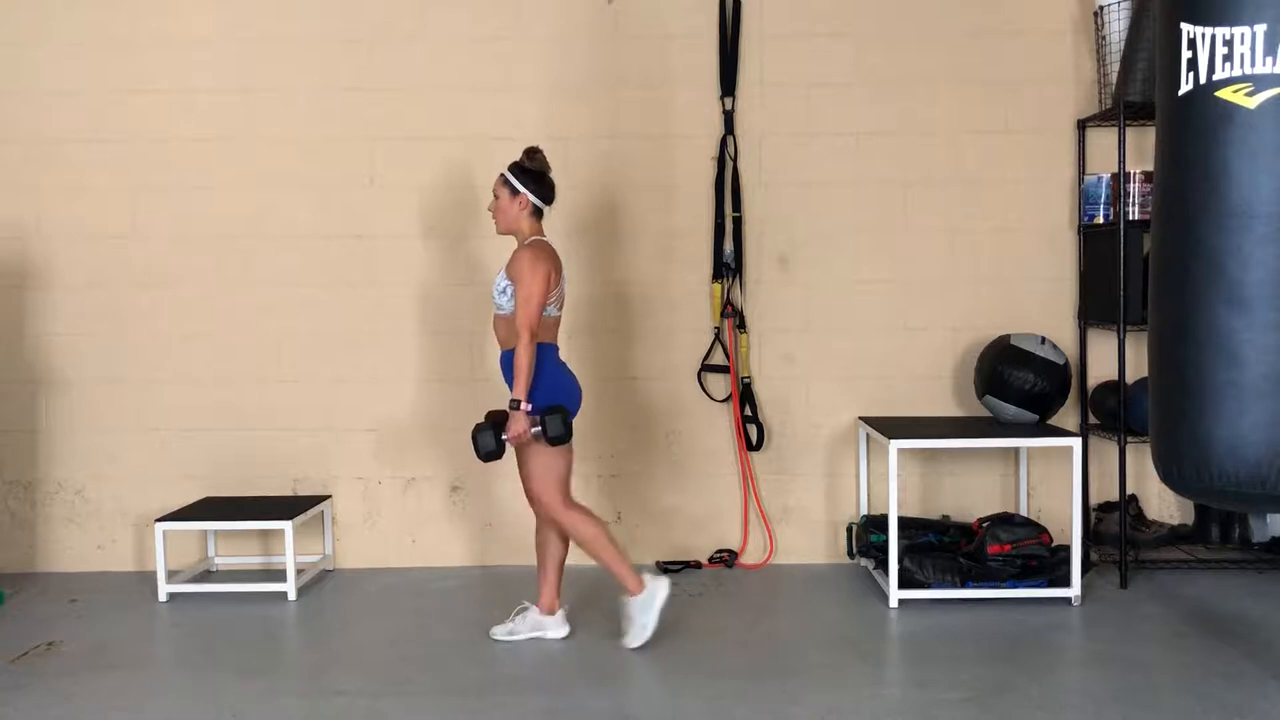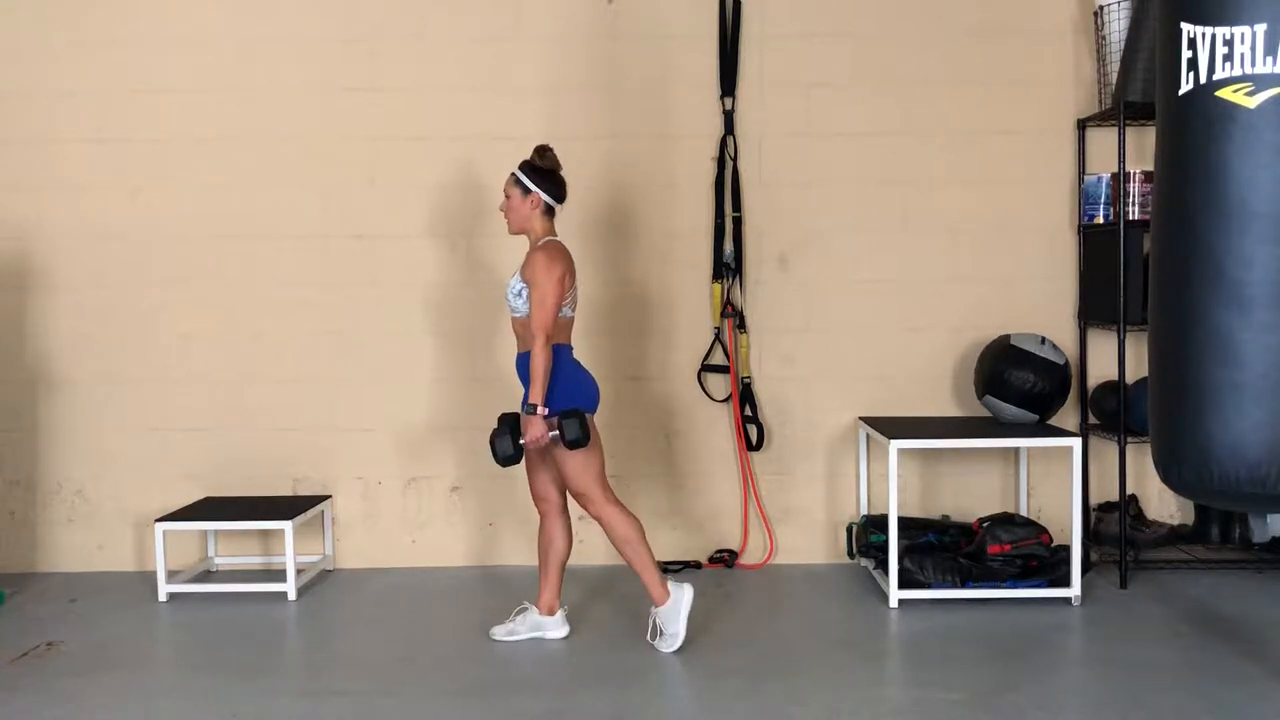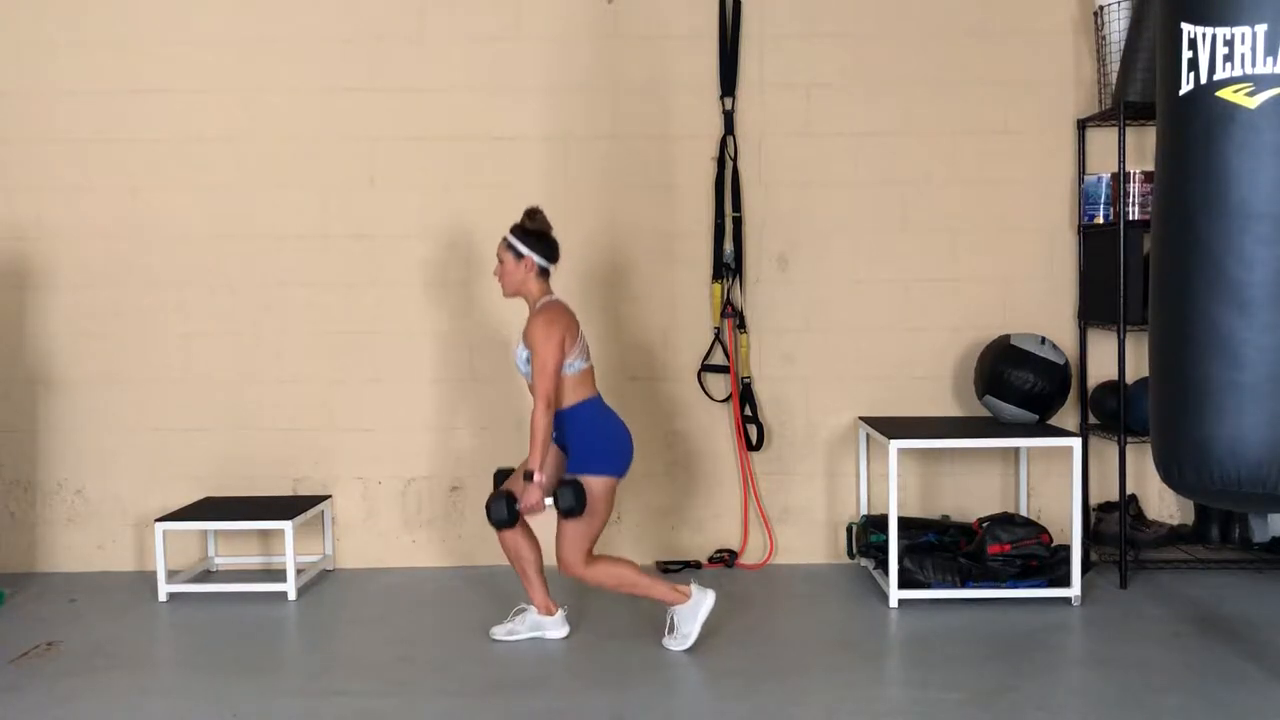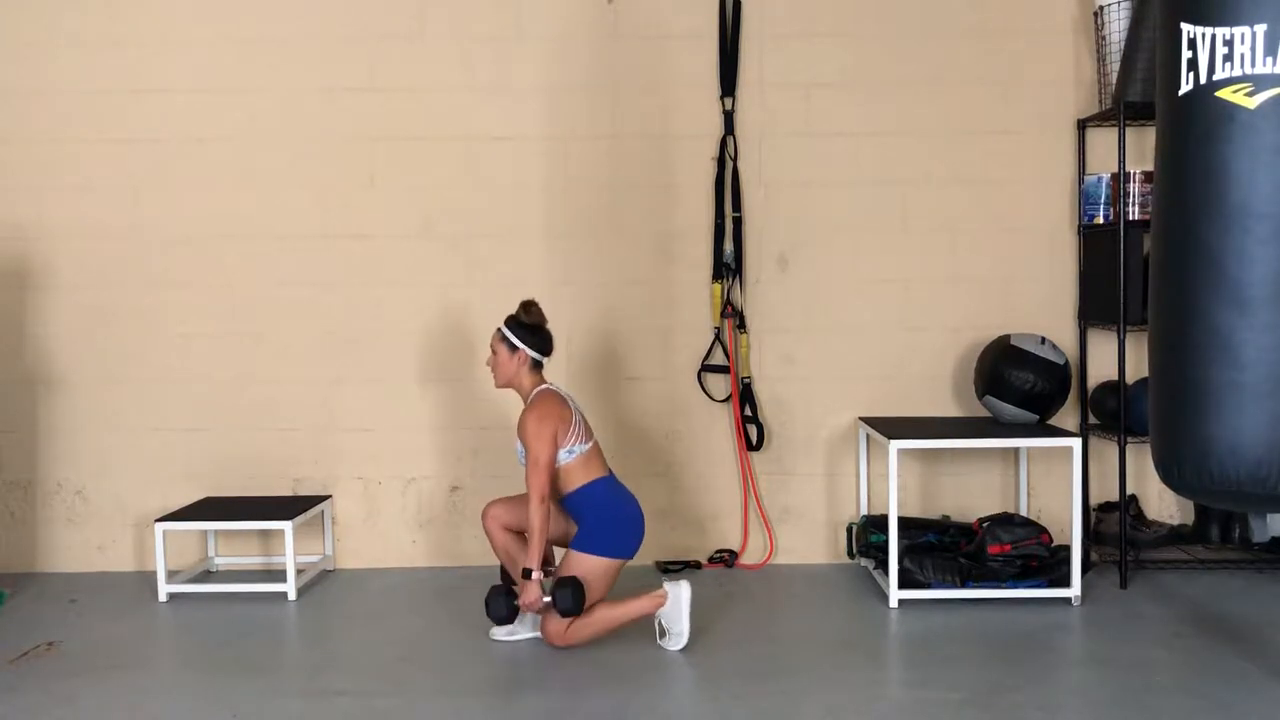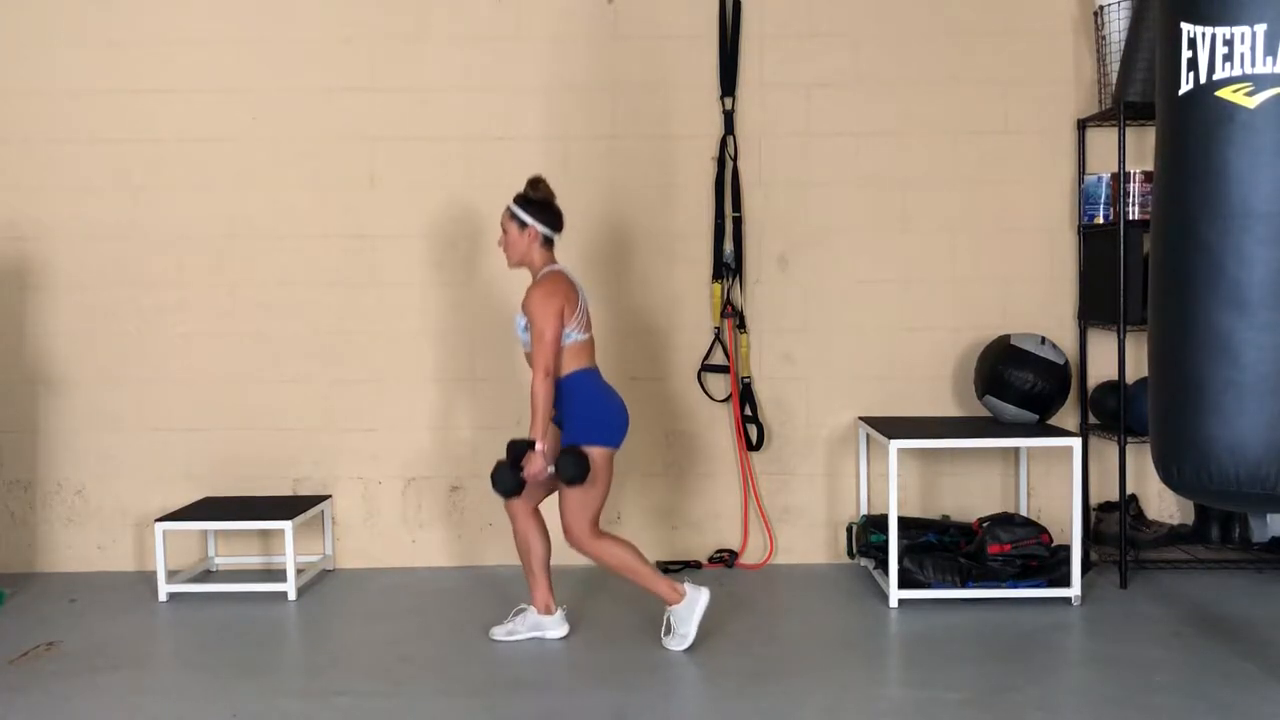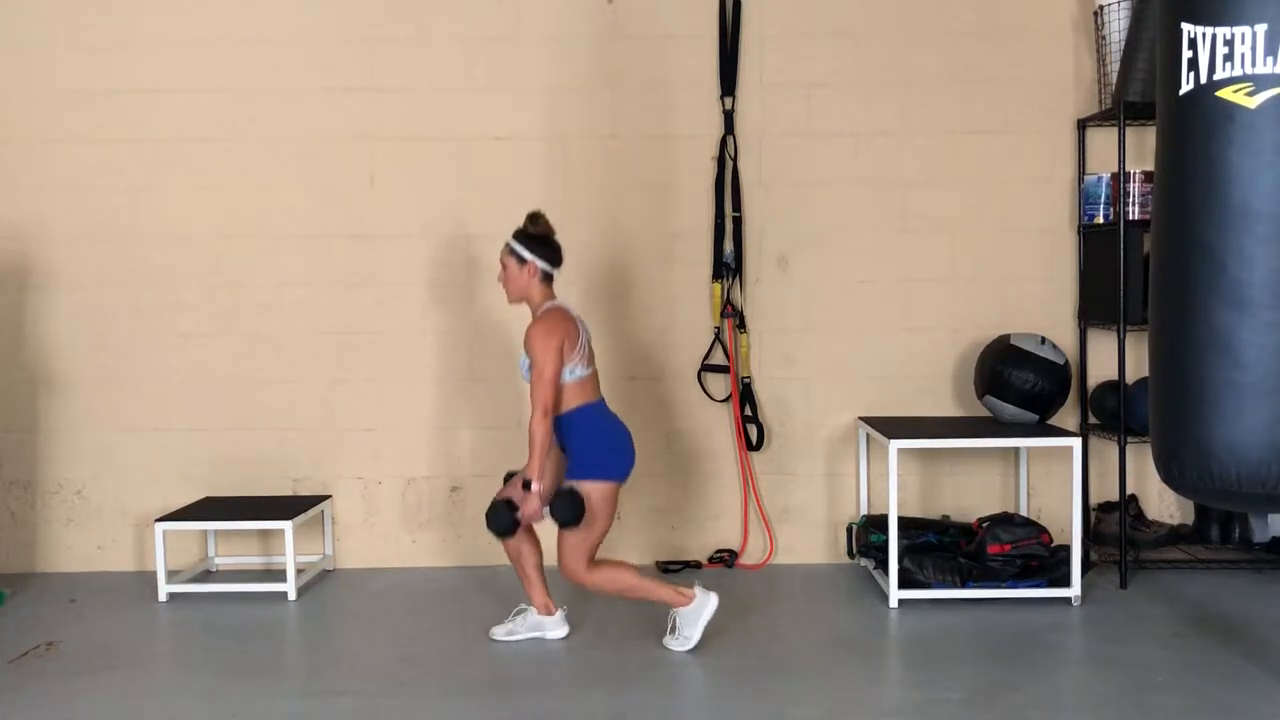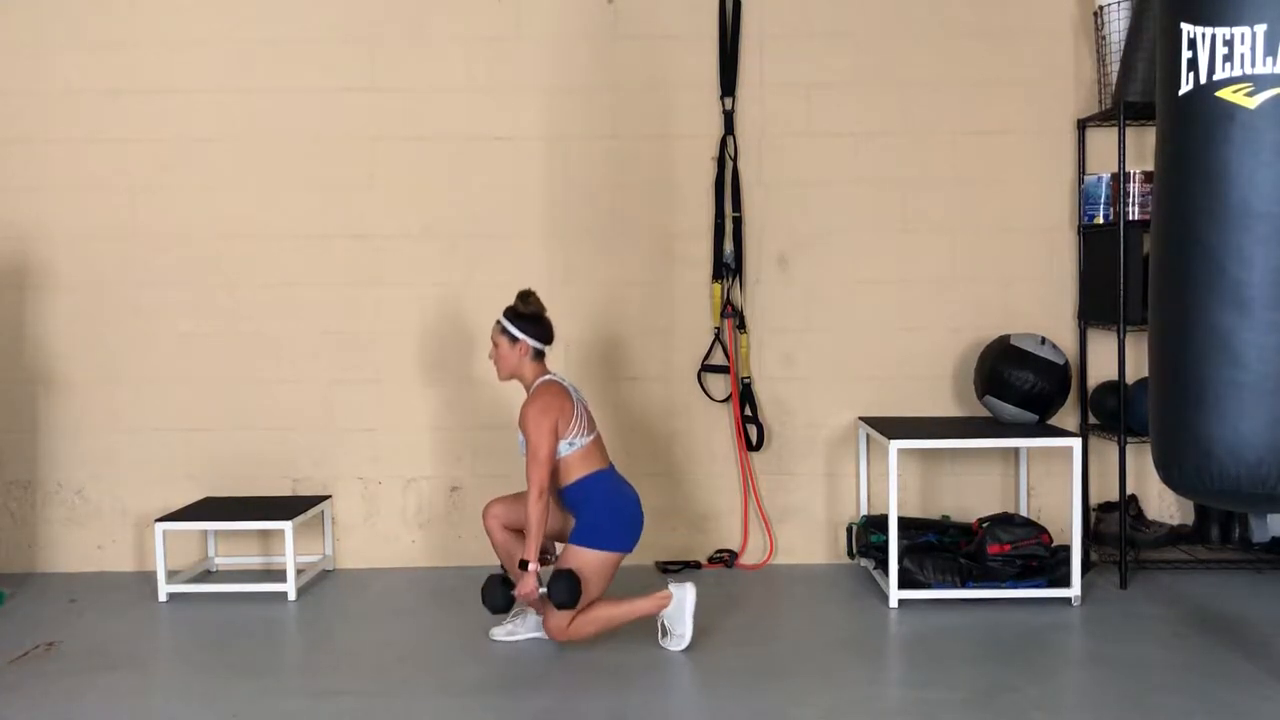
dt=0.7s
person 1, frame 1
left shoulder: (530, 255)
right shoulder: (537, 254)
left elbow: (525, 335)
left wrist: (519, 405)
left hip: (541, 386)
right hip: (540, 386)
left knee: (556, 504)
right knee: (545, 506)
left ankle: (640, 589)
right ankle: (547, 611)
person 1, frame 2
left shoulder: (544, 256)
right shoulder: (547, 254)
left elbow: (542, 338)
left wrist: (535, 409)
right wrist: (536, 406)
left hip: (558, 387)
right hip: (551, 386)
left knee: (596, 499)
right knee: (548, 503)
left ankle: (665, 597)
right ankle: (547, 612)
person 1, frame 3
left shoulder: (544, 320)
right shoulder: (549, 313)
left elbow: (544, 404)
left wrist: (536, 476)
right wrist: (539, 468)
left hip: (595, 441)
right hip: (577, 437)
left knee: (573, 561)
left ankle: (686, 598)
right ankle: (545, 613)
person 1, frame 4
left shoulder: (538, 414)
right shoulder: (548, 400)
left elbow: (539, 500)
right elbow: (551, 491)
left wrist: (532, 574)
right wrist: (542, 548)
left hip: (608, 520)
right hip: (592, 511)
left knee: (557, 632)
right knee: (495, 516)
left ankle: (664, 599)
right ankle: (540, 610)
person 1, frame 5
left shoulder: (543, 290)
right shoulder: (557, 282)
left elbow: (544, 372)
left wrist: (537, 445)
right wrist: (544, 439)
left hip: (587, 412)
right hip: (579, 409)
left knee: (581, 533)
right knee: (518, 501)
left ankle: (680, 598)
right ankle: (545, 614)
person 1, frame 6
left shoulder: (544, 327)
right shoulder: (559, 317)
left elbow: (542, 411)
left wrist: (534, 485)
right wrist: (532, 482)
left hip: (594, 445)
right hip: (584, 440)
left knee: (577, 567)
left ankle: (689, 601)
right ankle: (544, 613)
person 1, frame 7
left shoulder: (539, 405)
right shoulder: (555, 388)
left elbow: (538, 492)
left wrist: (529, 567)
right wrist: (537, 547)
left hip: (605, 513)
right hip: (597, 501)
left knee: (561, 627)
right knee: (495, 515)
left ankle: (669, 602)
right ankle: (538, 613)
